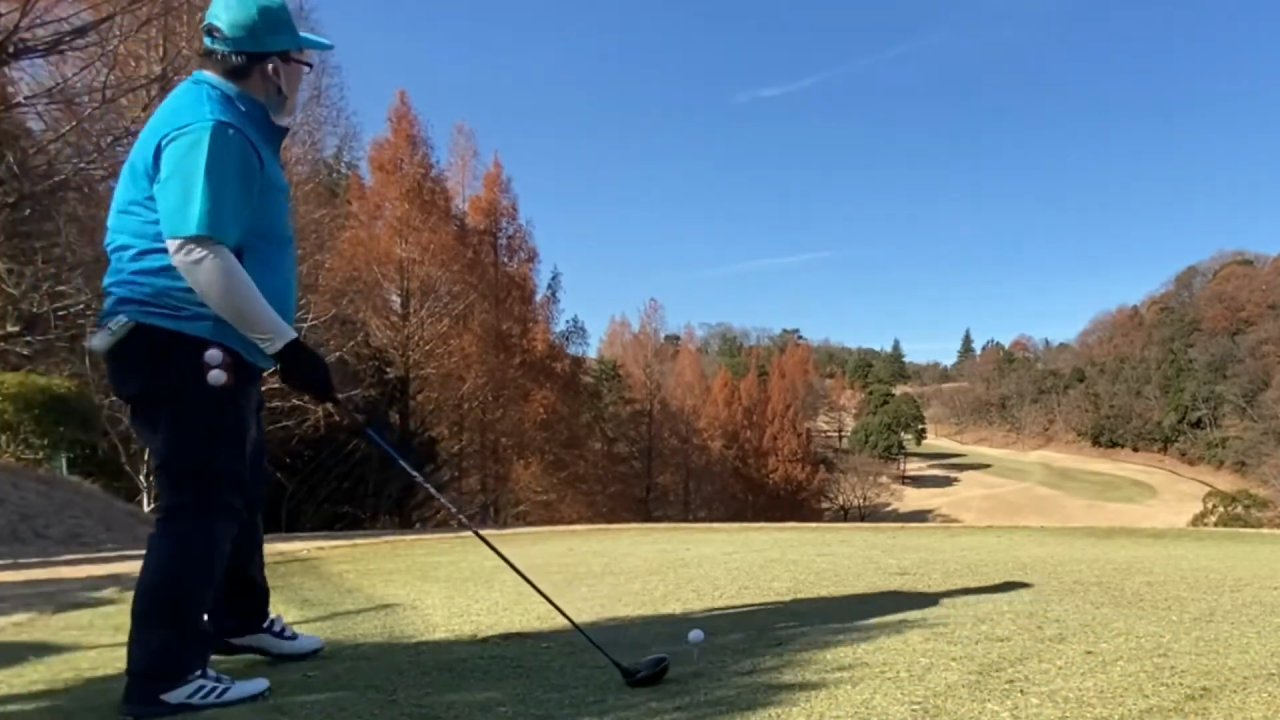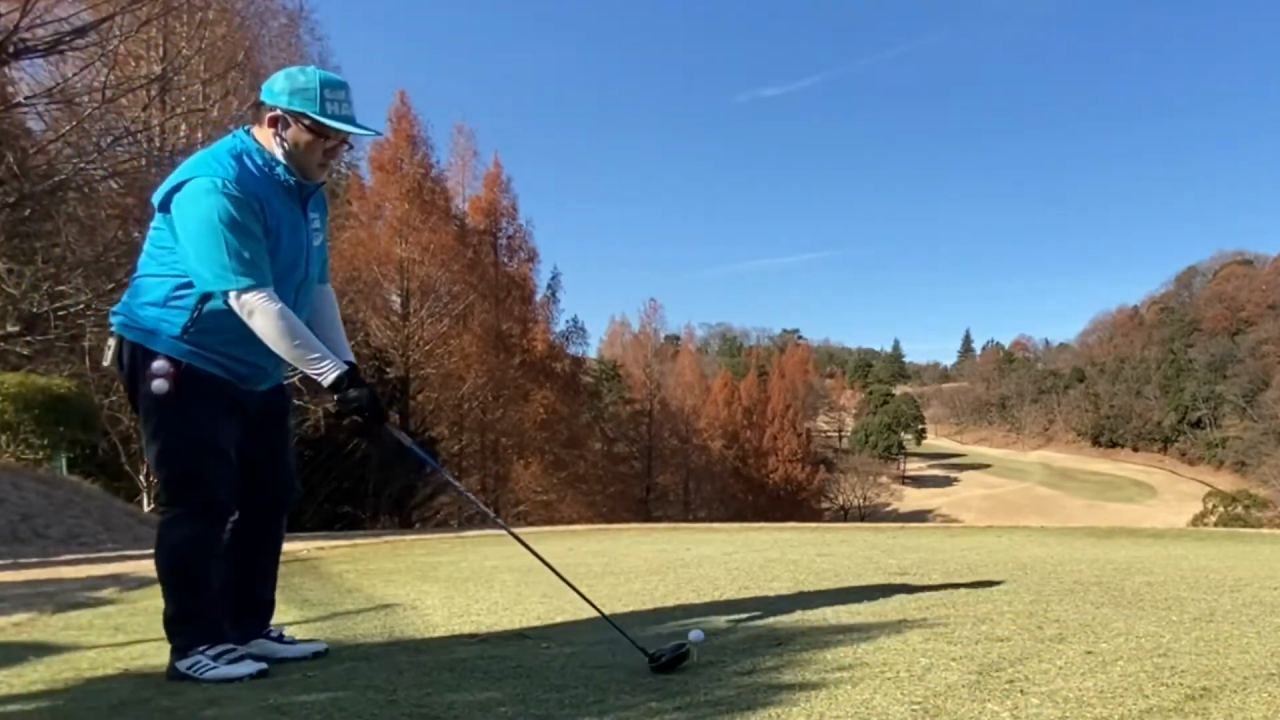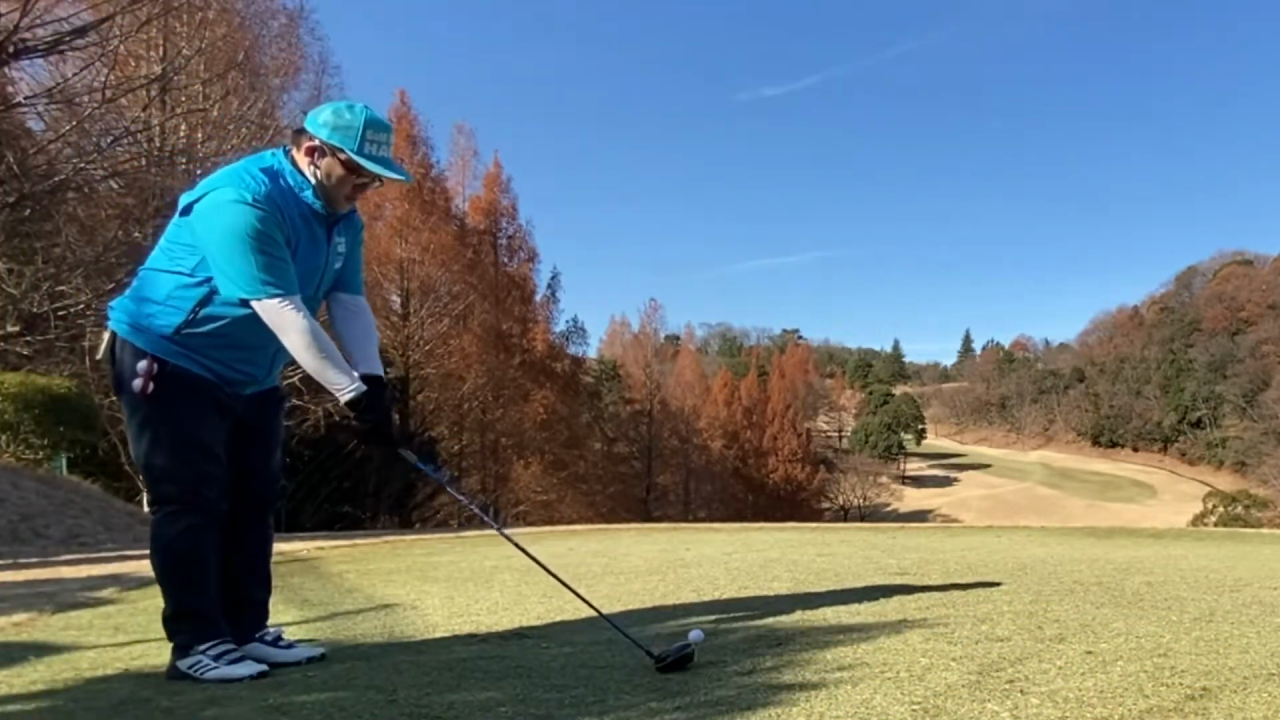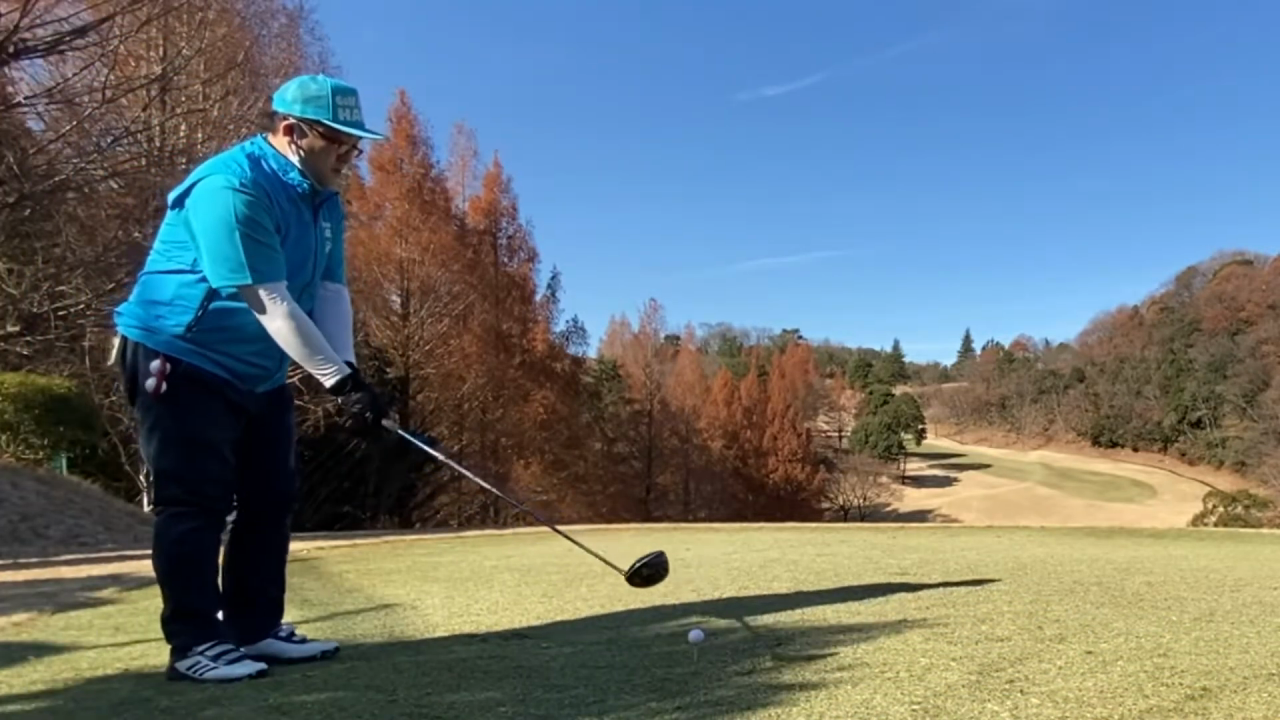
dt=0.7s
person 1, frame 1
left shoulder: (228, 126)
right shoulder: (208, 129)
right elbow: (198, 254)
left wrist: (275, 347)
right wrist: (286, 346)
left hip: (211, 348)
right hip: (180, 347)
left knee: (234, 492)
right knee: (199, 504)
left ankle: (239, 620)
person 1, frame 2
left shoulder: (307, 192)
right shoulder: (217, 185)
left elbow: (314, 288)
right elbow: (255, 302)
left wrist: (346, 366)
right wrist: (333, 376)
left hip: (254, 374)
right hip: (180, 364)
left knee: (268, 498)
right knee: (200, 504)
left ankle: (245, 628)
right ankle: (194, 643)
person 1, frame 3
left shoulder: (342, 219)
right shoulder: (243, 201)
left elbow: (349, 303)
right elbow: (285, 315)
left wrist: (372, 380)
right wrist: (353, 394)
left hip: (248, 377)
right hip: (168, 362)
left knee: (252, 502)
right knee: (190, 502)
left ankle: (245, 631)
right ankle: (196, 642)
person 1, frame 4
left shoulder: (324, 202)
right shoulder: (232, 188)
left elbow: (330, 292)
right elbow: (271, 304)
left wrist: (348, 373)
right wrist: (338, 380)
left hip: (256, 375)
right hip: (179, 362)
left knee: (270, 500)
right knee: (197, 504)
left ankle: (255, 630)
right ankle: (195, 643)
